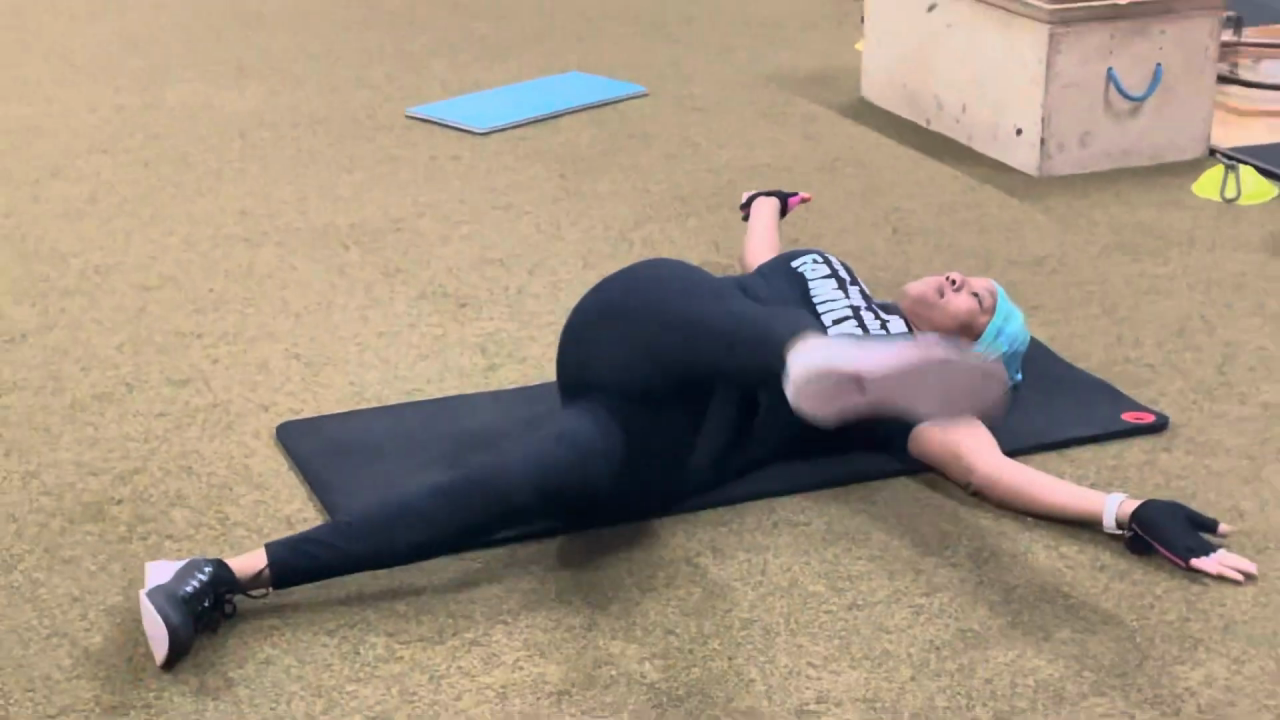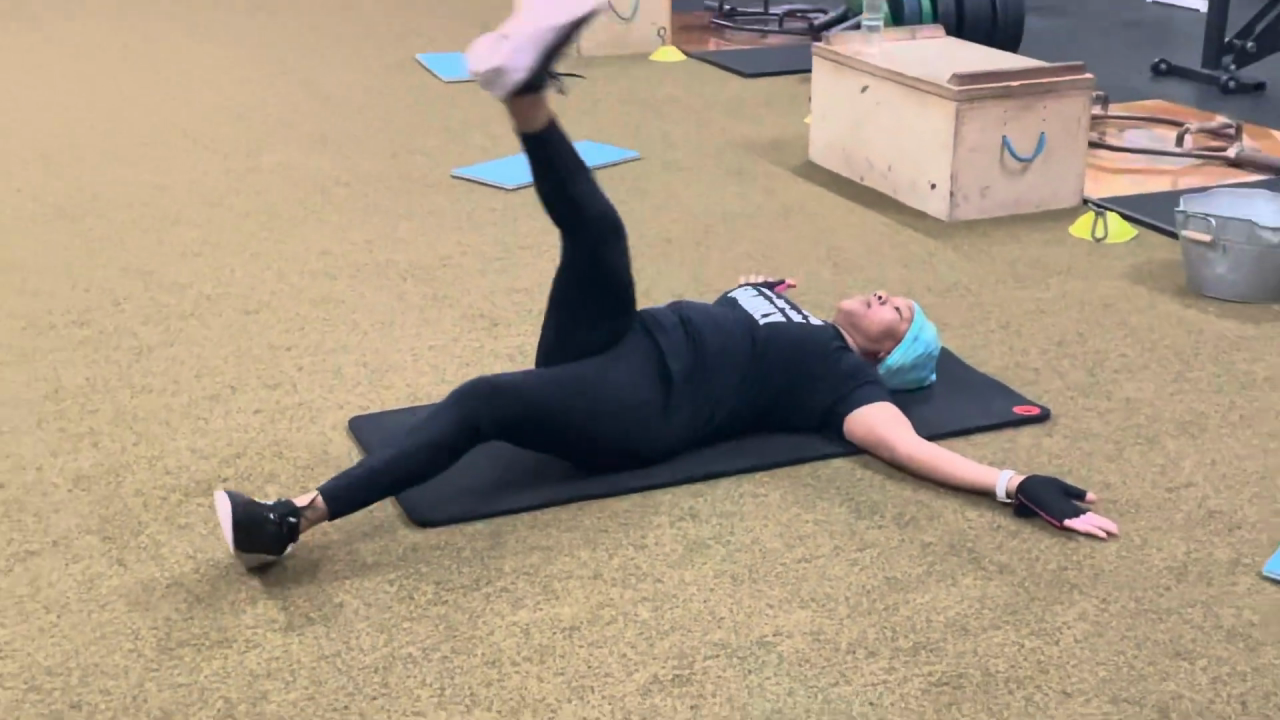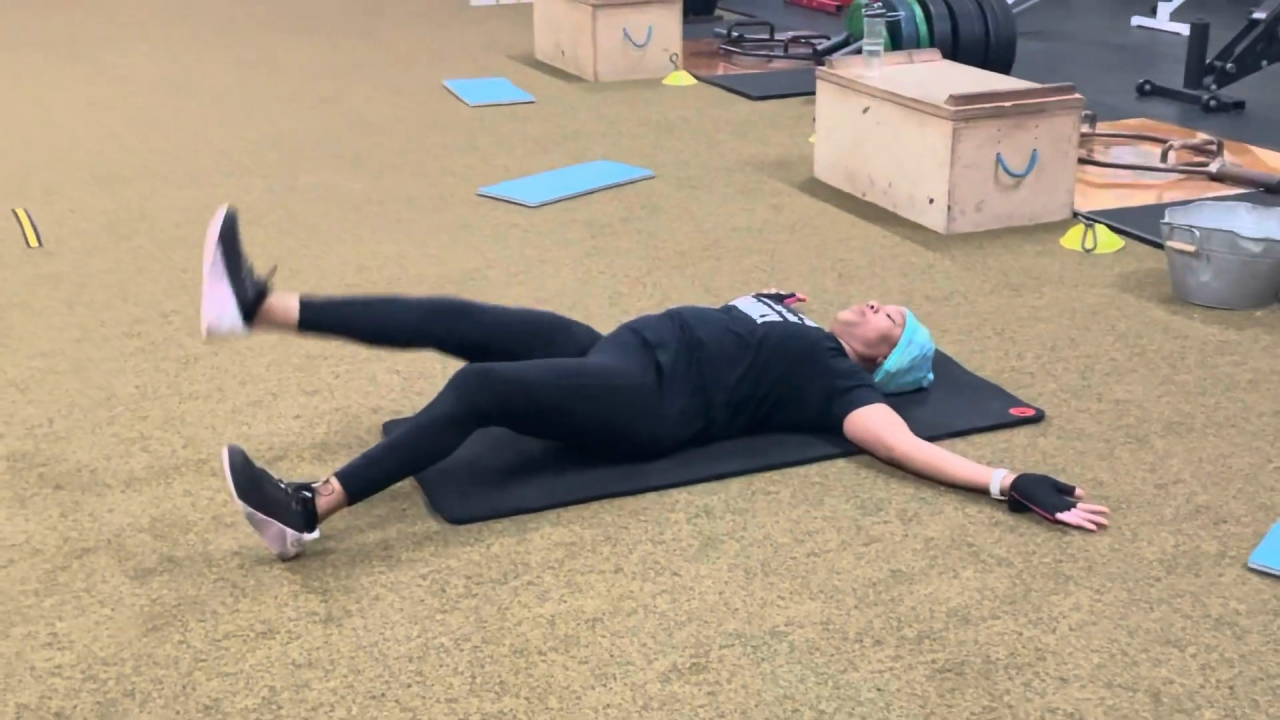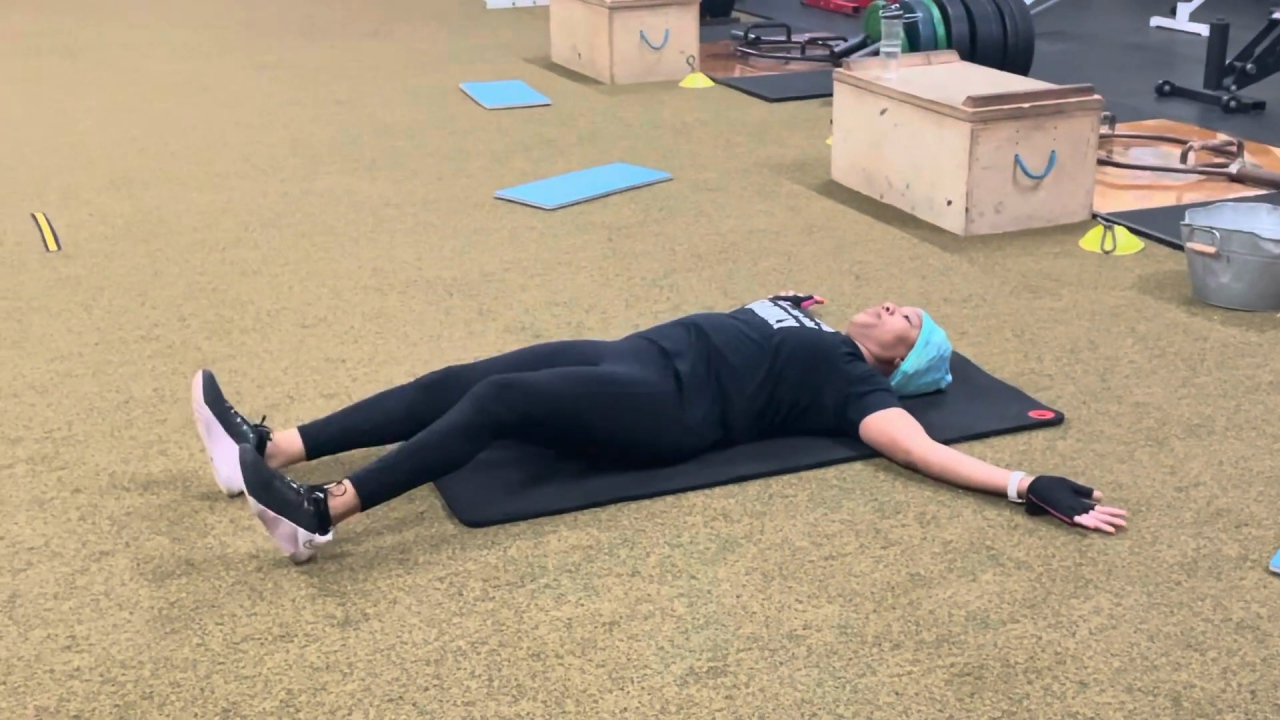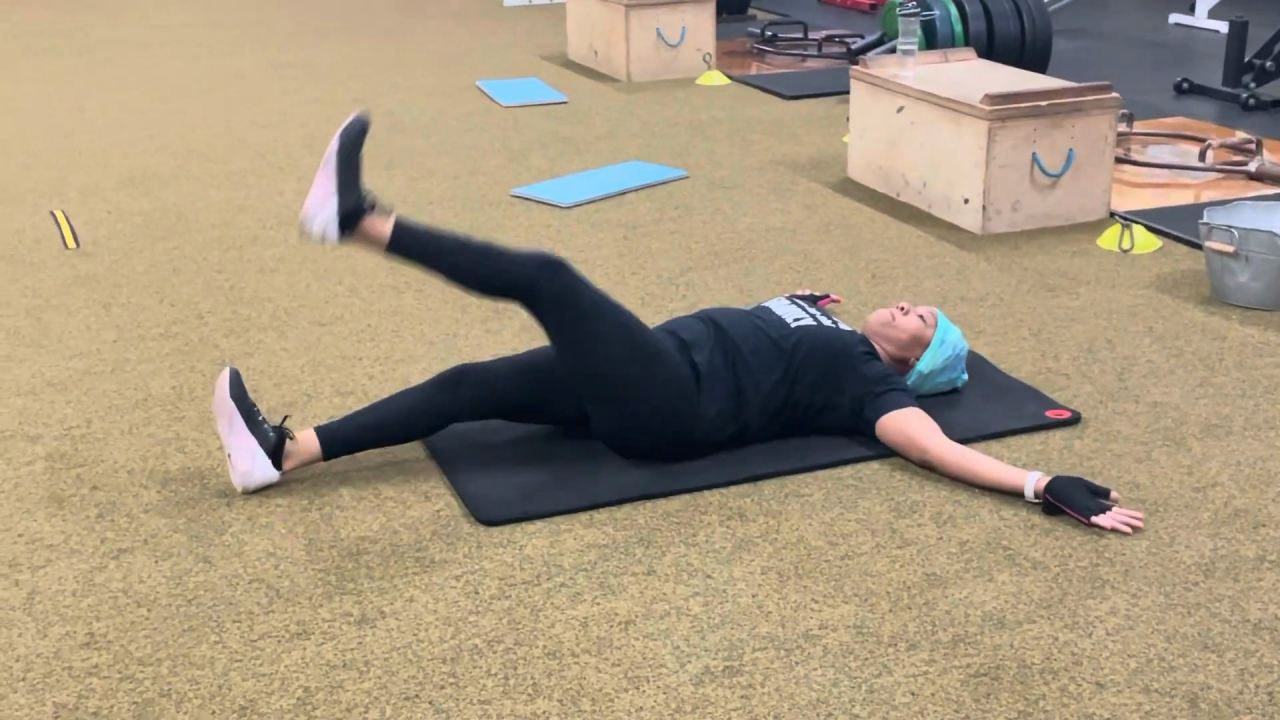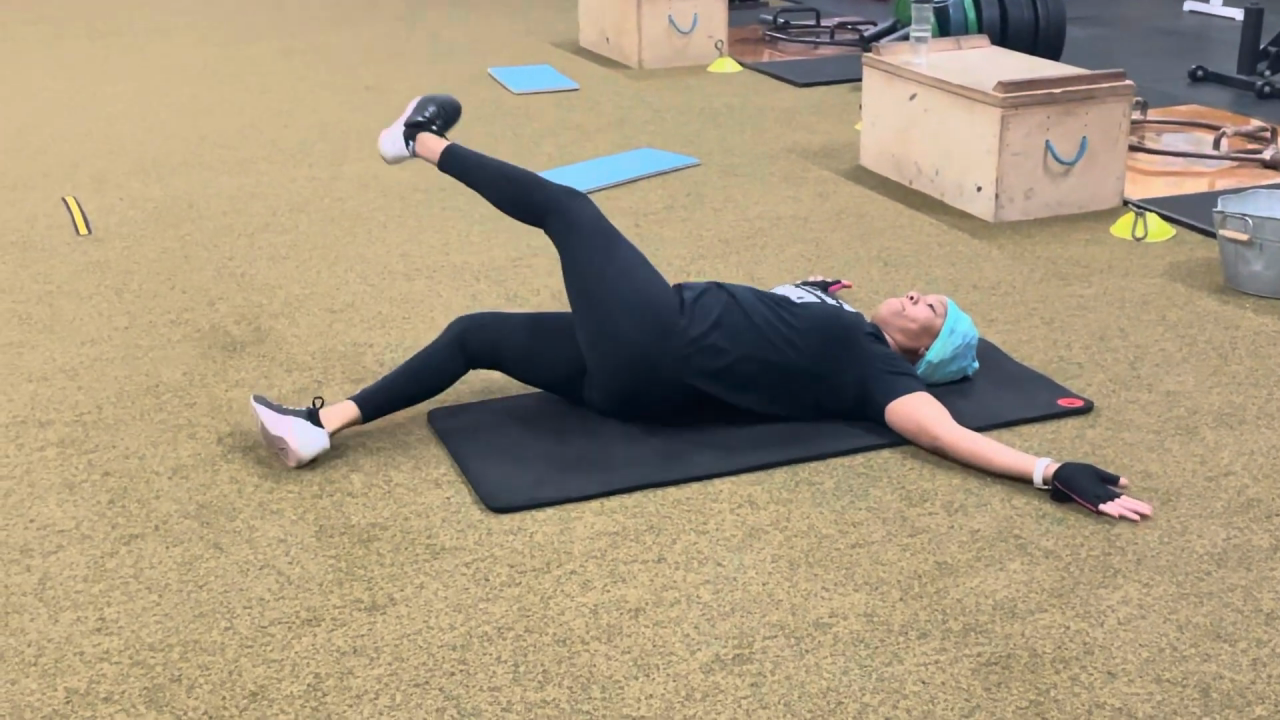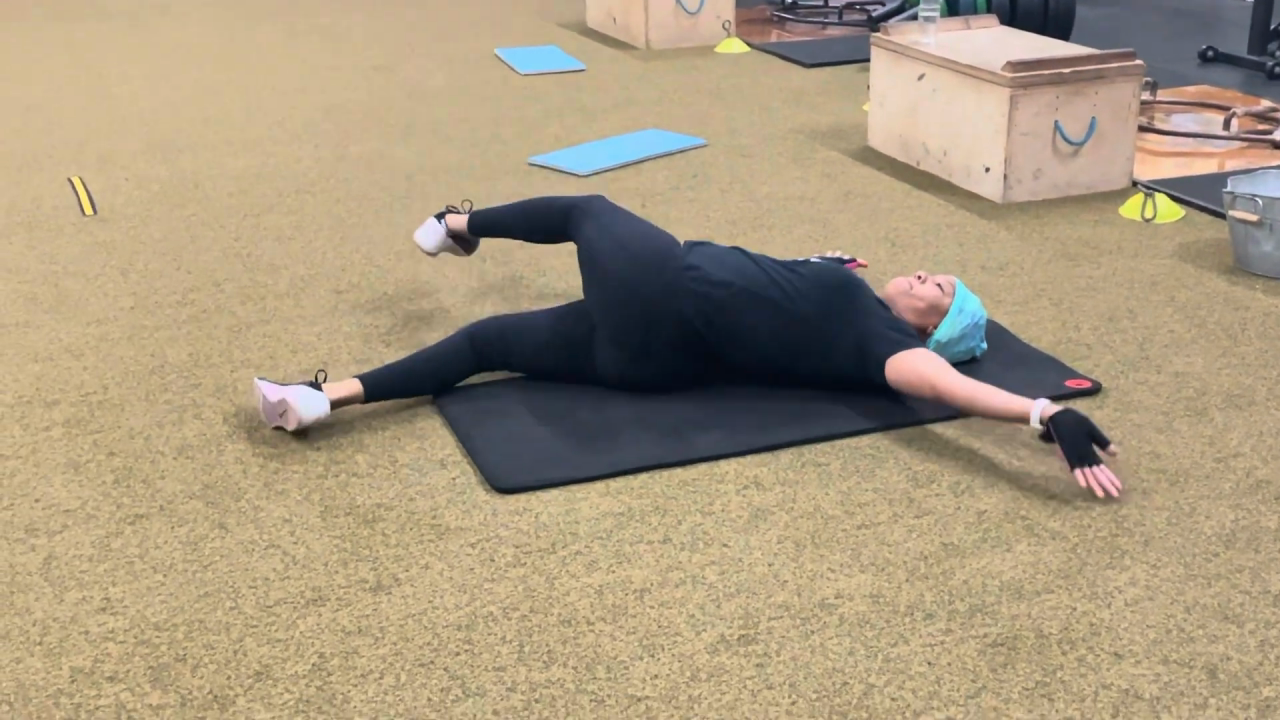
dt=0.5s
person 1, frame 1
left shoulder: (933, 389)
right shoulder: (834, 274)
left elbow: (997, 472)
right elbow: (756, 272)
left wrist: (1131, 512)
right wrist: (765, 209)
left hip: (667, 441)
right hip: (645, 322)
left knee: (516, 484)
left ankle: (228, 577)
person 1, frame 2
left shoulder: (843, 379)
right shoulder: (792, 315)
left elbow: (915, 451)
left wrist: (1020, 487)
right wrist: (752, 289)
left hip: (634, 408)
right hip: (610, 344)
left knee: (479, 403)
right knee: (594, 234)
left ankle: (292, 520)
right ankle: (527, 92)
person 1, frame 3
left shoulder: (843, 384)
right shoulder: (797, 323)
left elbow: (913, 450)
left wrist: (1015, 484)
right wrist: (765, 294)
left hip: (647, 401)
right hip: (620, 351)
left knee: (480, 385)
right knee: (453, 320)
left ankle: (307, 515)
right ankle: (258, 302)
person 1, frame 4
left shoulder: (854, 383)
right shoulder: (812, 332)
left elbow: (926, 451)
left wrist: (1032, 488)
right wrist: (780, 305)
left hip: (663, 406)
right hip: (634, 354)
left knee: (495, 401)
right knee: (454, 381)
left ankle: (321, 510)
right ankle: (263, 447)
person 1, frame 5
left shoulder: (876, 387)
right shoulder: (830, 334)
left elbow: (945, 451)
left wrist: (1050, 488)
right wrist: (798, 302)
left hip: (671, 411)
right hip: (651, 377)
left knee: (547, 278)
right knee: (466, 385)
left ankle: (358, 218)
right ankle: (281, 452)
person 1, frame 6
left shoulder: (879, 373)
right shoulder: (843, 328)
left elbow: (950, 434)
left wrist: (1056, 474)
right wrist: (807, 286)
left hip: (655, 353)
right hip: (647, 372)
left knee: (565, 203)
right knee: (473, 334)
left ankle: (424, 143)
right ankle: (323, 424)
person 1, frame 7
left shoulder: (884, 340)
right shoulder: (859, 310)
left elbow: (941, 382)
left wrist: (1045, 415)
right hip: (656, 354)
left knee: (592, 208)
right knee: (490, 340)
left ankle: (459, 225)
right ankle: (321, 397)
